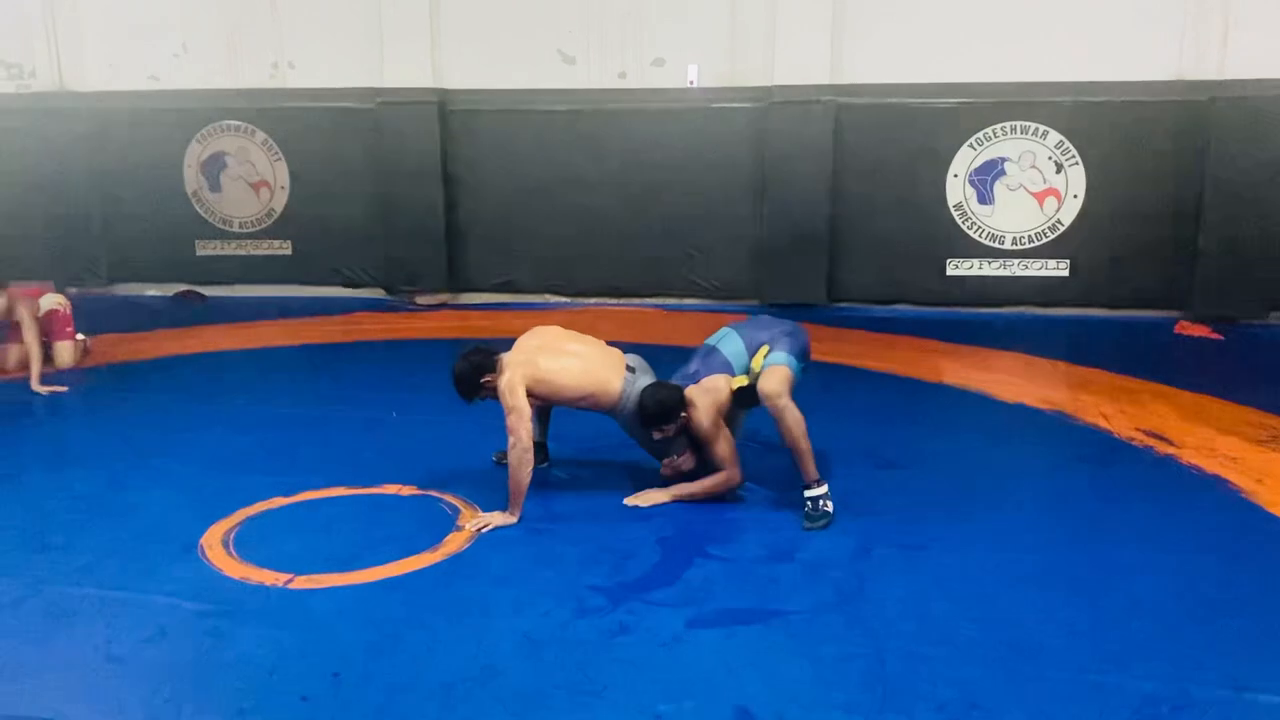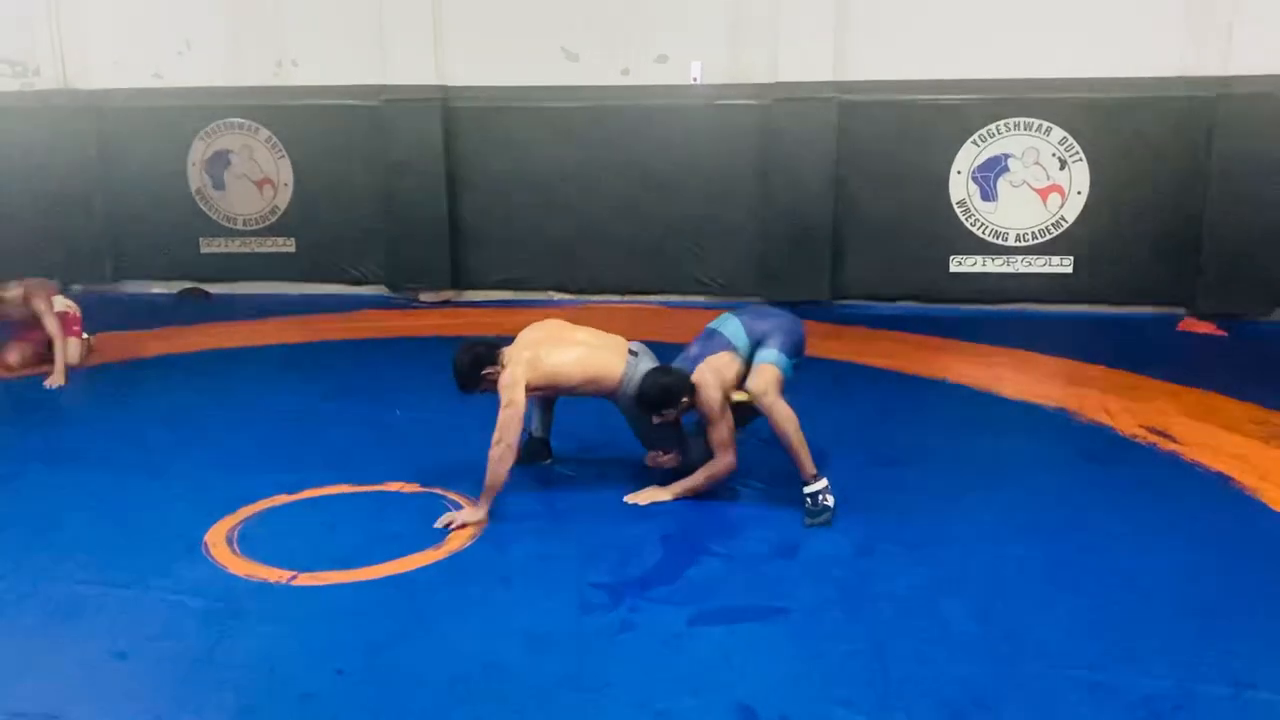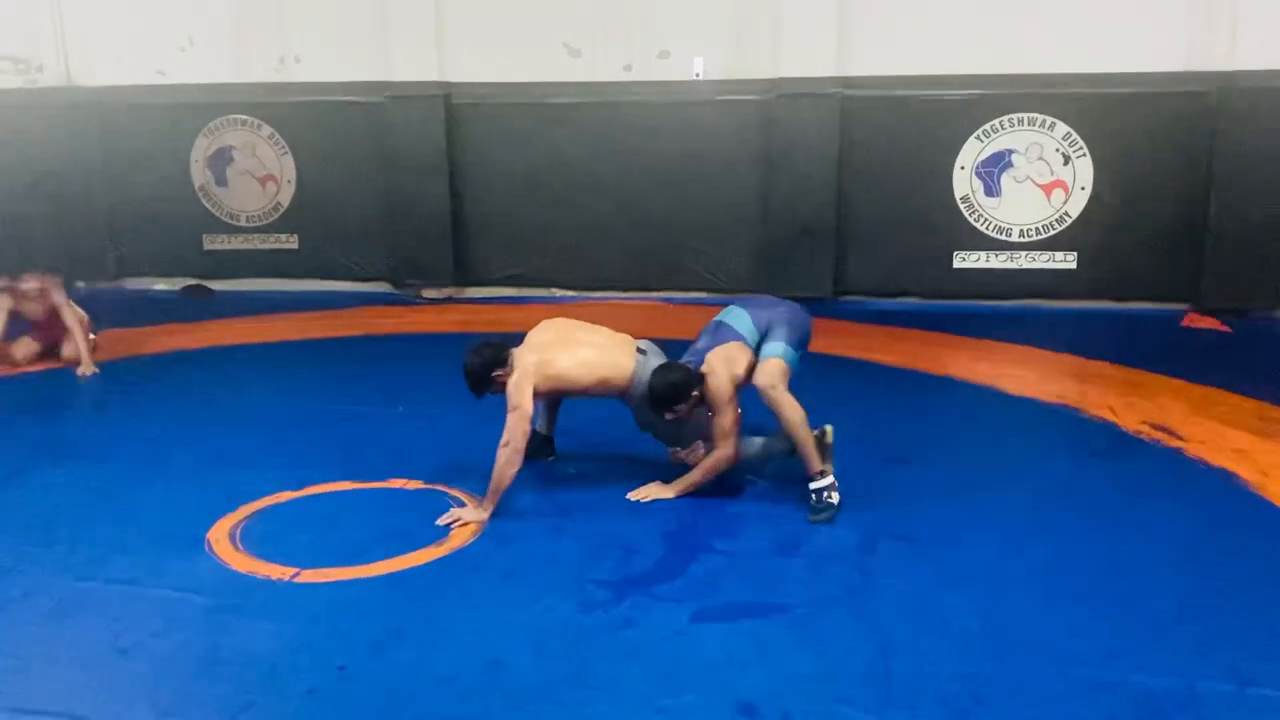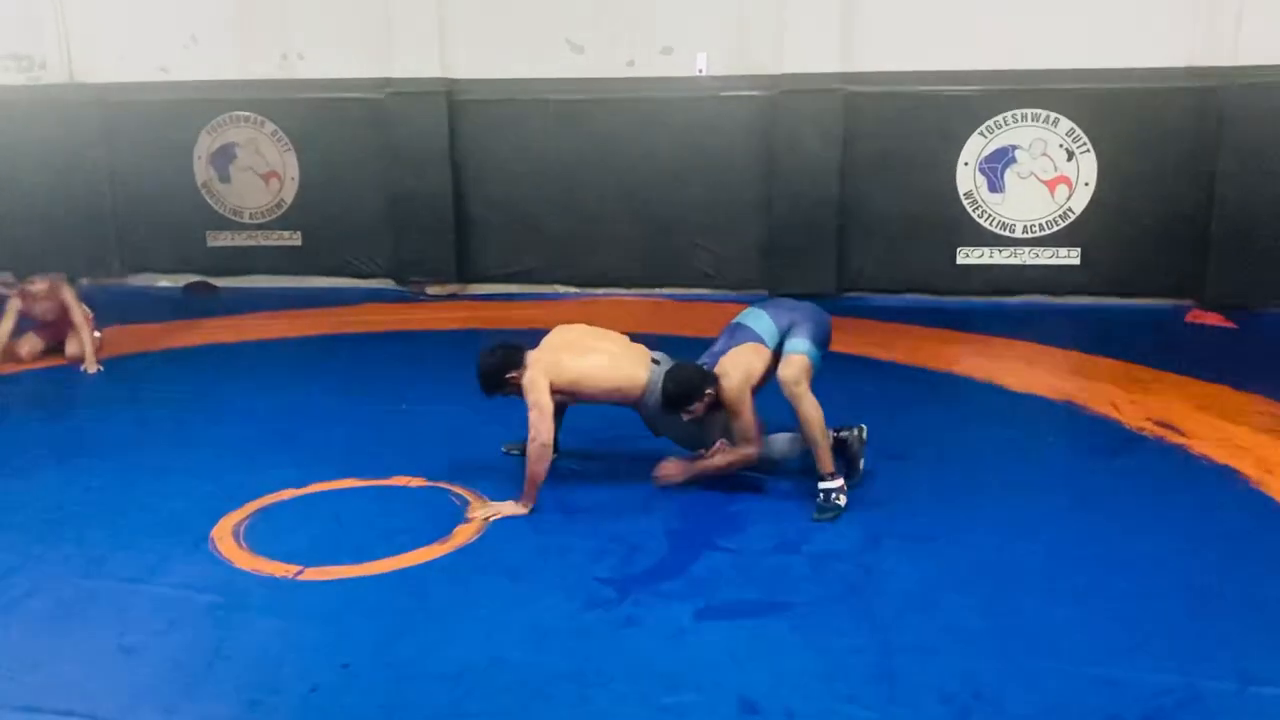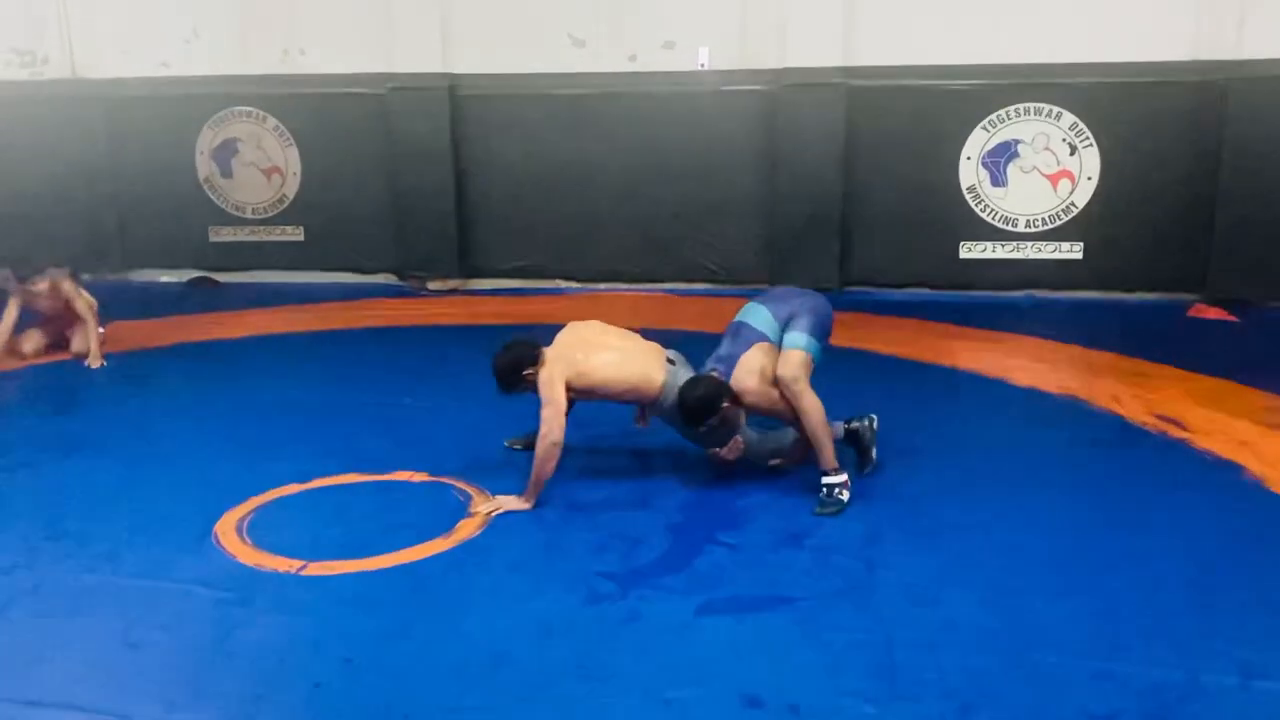
dt=0.2s
person 1, frame 1
left shoulder: (509, 381)
right shoulder: (533, 337)
left elbow: (519, 446)
left wrist: (511, 513)
left hip: (632, 398)
right hip: (631, 365)
left knee: (683, 462)
right ankle: (539, 451)
person 1, frame 2
left shoulder: (511, 375)
right shoulder: (533, 332)
left elbow: (504, 444)
left wrist: (480, 509)
left hip: (635, 382)
right hip: (633, 353)
right ankle: (539, 447)
person 1, frame 3
left shoulder: (521, 377)
right shoulder: (545, 331)
left elbow: (511, 447)
left wrist: (484, 510)
left hip: (644, 383)
right hip: (642, 351)
left knee: (705, 451)
person 1, frame 4
left shoulder: (534, 377)
right shoulder: (558, 336)
left elbow: (540, 442)
left wrist: (525, 503)
left hip: (659, 392)
right hip: (656, 362)
left ankle: (834, 440)
person 1, frame 5
left shoulder: (550, 375)
right shoulder: (574, 332)
left elbow: (552, 440)
left wrist: (528, 499)
left hip: (674, 396)
right hip: (668, 360)
left knee: (750, 447)
left ankle: (844, 431)
person 2, frame 1
left shoulder: (703, 413)
right shoulder: (672, 399)
left elbow: (732, 475)
left wrist: (670, 493)
left hip: (784, 337)
left knee: (771, 391)
left ankle: (817, 489)
person 2, frame 2
left shoulder: (706, 389)
right shoulder: (671, 384)
left elbow: (726, 460)
left wrist: (671, 491)
left hip: (780, 327)
right hip: (746, 321)
left knee: (760, 390)
left ankle: (816, 484)
person 2, frame 3
left shoulder: (715, 382)
right shoulder: (680, 376)
left elbow: (726, 450)
left wrist: (673, 489)
left hip: (785, 316)
right hip: (750, 312)
left knee: (768, 384)
left ankle: (822, 480)
person 2, frame 4
left shoulder: (730, 385)
right shoulder: (697, 382)
left elbow: (751, 449)
left wrist: (690, 469)
left hip: (804, 319)
left knee: (791, 380)
left ankle: (832, 482)
person 2, frame 5
left shoulder: (750, 390)
right shoulder: (708, 382)
left elbow: (803, 419)
left hip: (807, 307)
right hip: (771, 304)
left knee: (790, 377)
left ankle: (835, 477)
